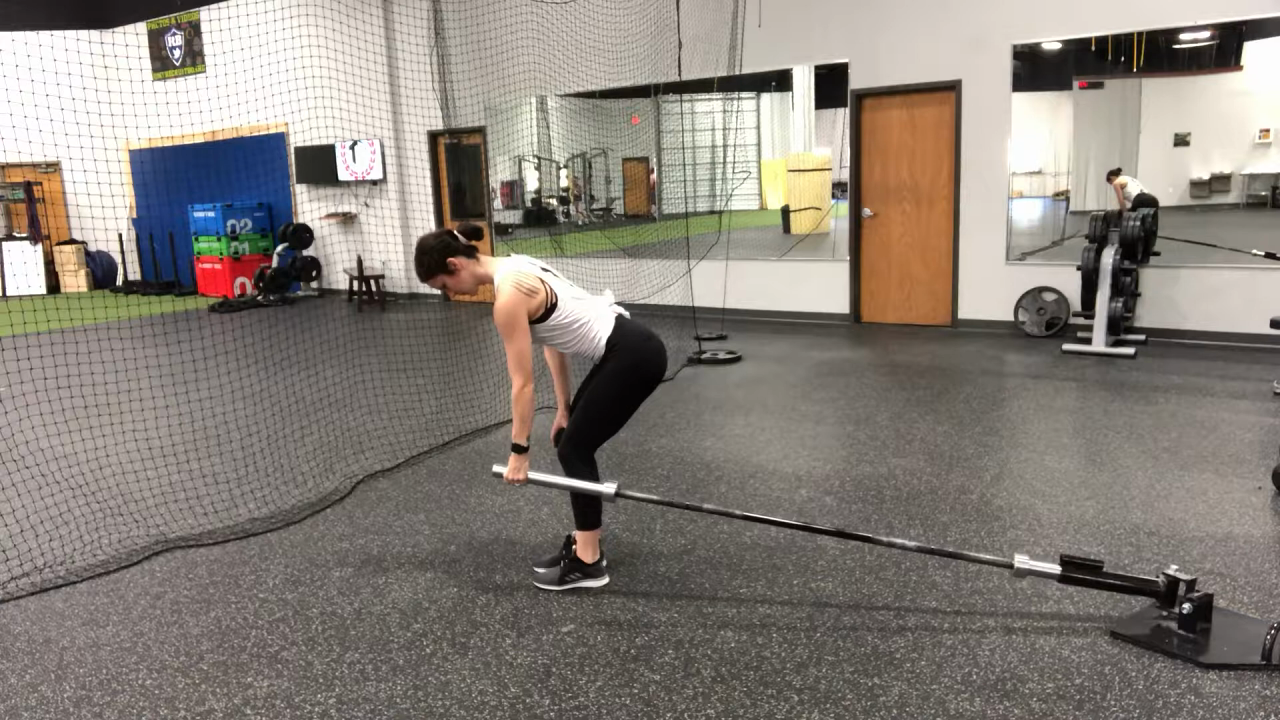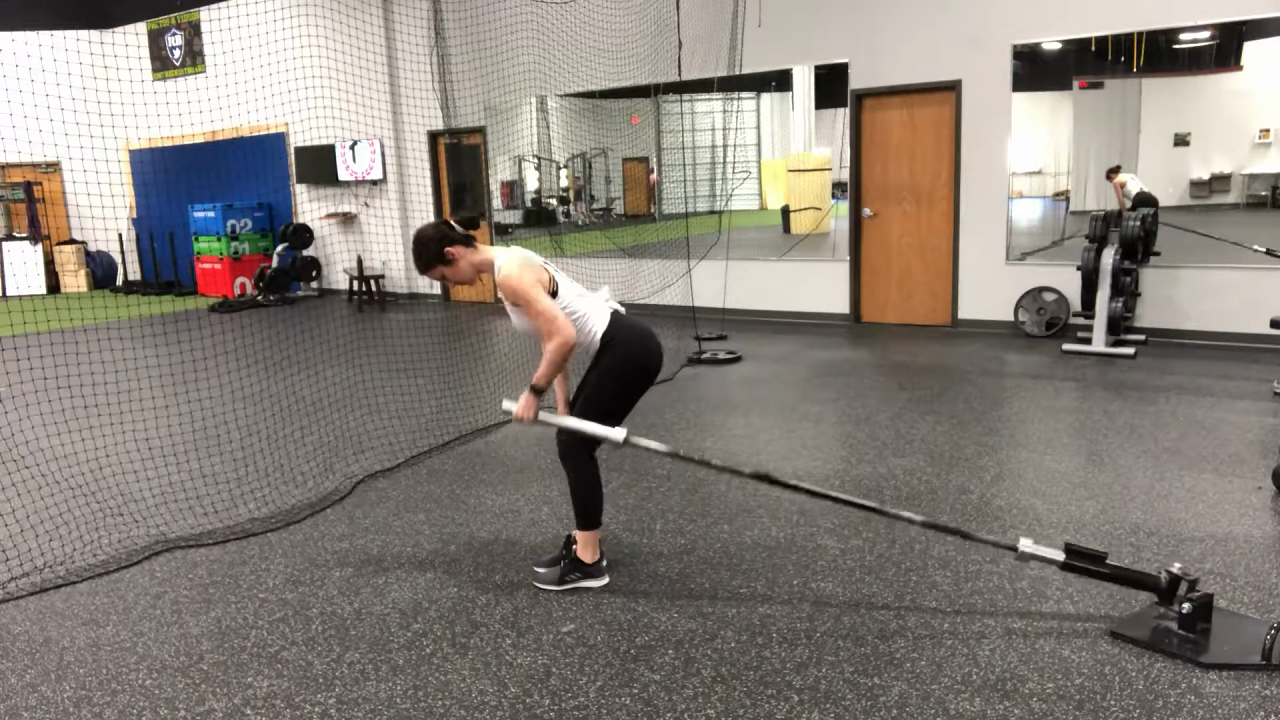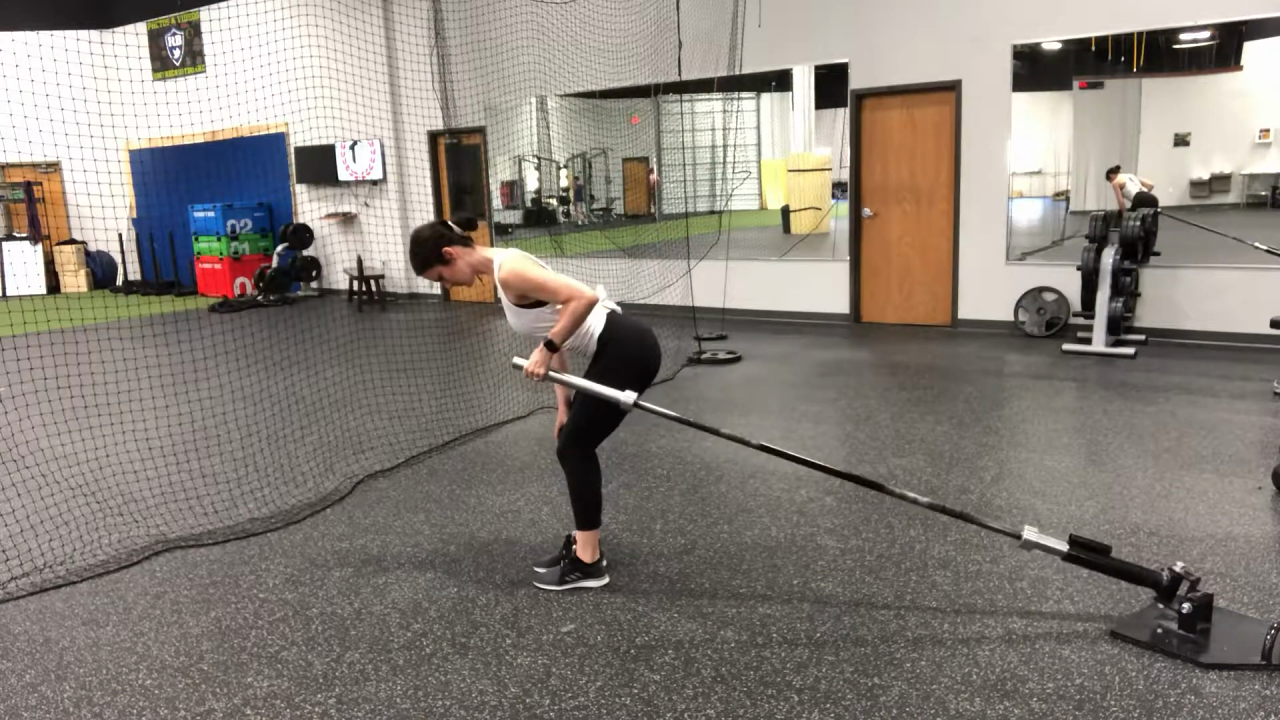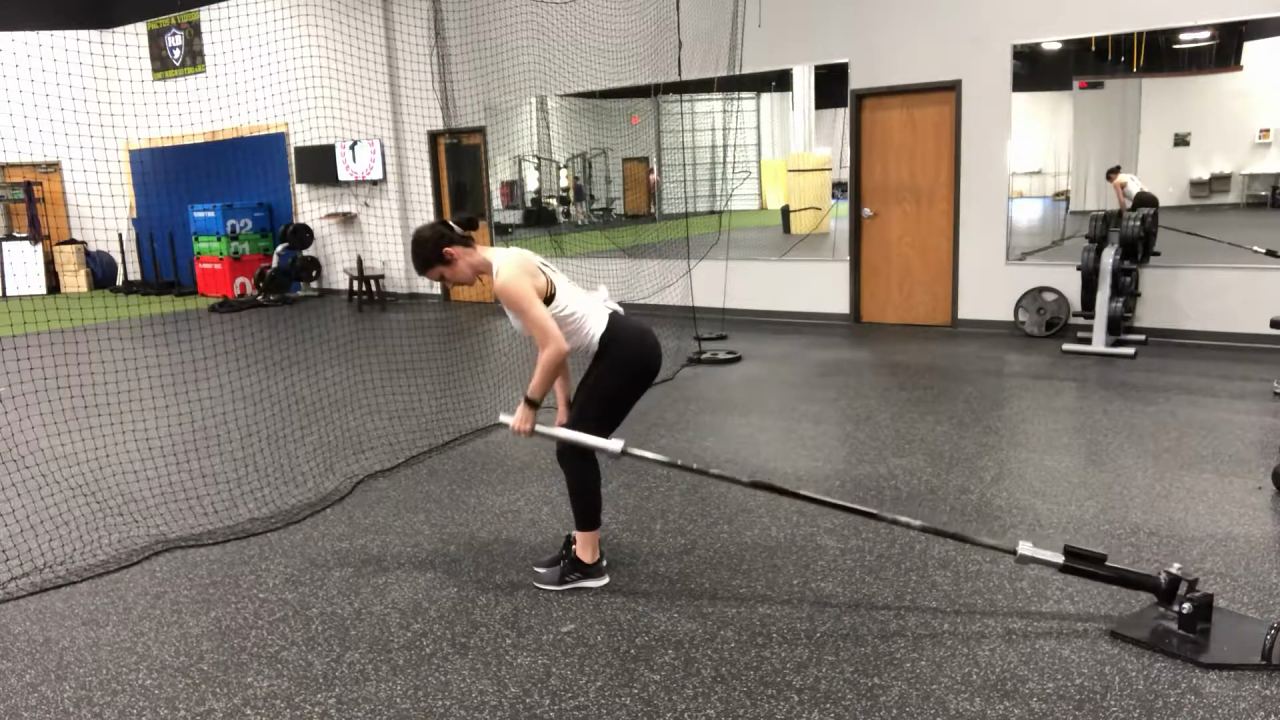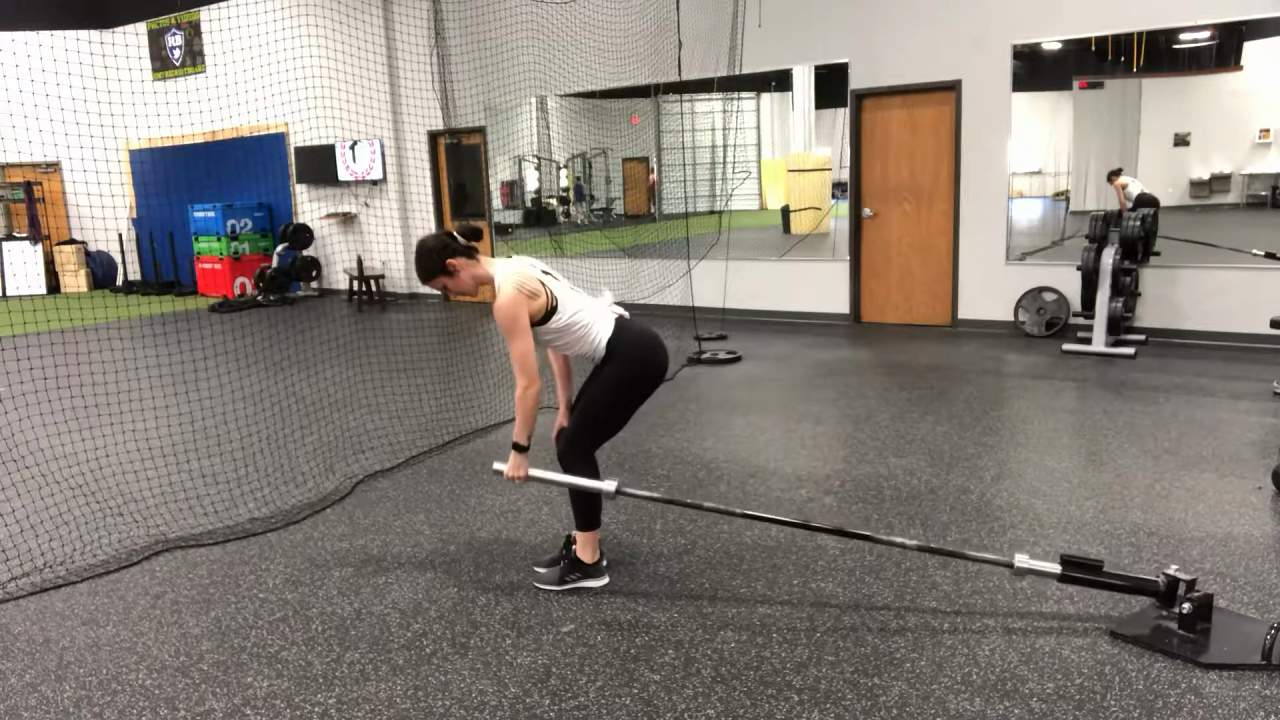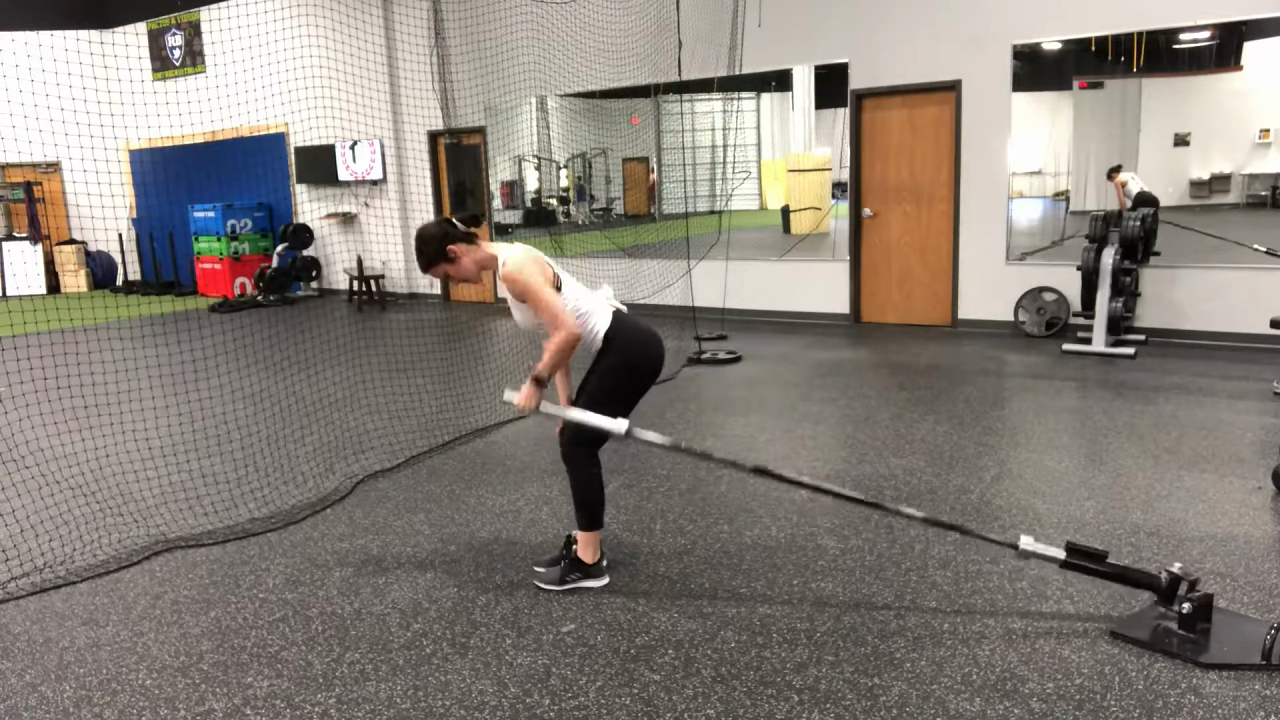
dt=0.4s
person 1, frame 1
left shoulder: (509, 296)
right shoulder: (514, 268)
left elbow: (523, 383)
left wrist: (519, 451)
right wrist: (564, 409)
left hip: (634, 356)
right hip: (623, 349)
left knee: (574, 449)
right knee: (570, 441)
left ankle: (588, 562)
right ankle: (582, 543)
person 1, frame 2
left shoulder: (510, 274)
right shoulder: (511, 262)
left elbow: (564, 338)
right elbow: (555, 334)
left wrist: (533, 393)
right wrist: (563, 404)
left hip: (629, 351)
right hip: (619, 346)
left knee: (576, 448)
right knee: (572, 442)
left ankle: (588, 563)
right ankle: (583, 542)
person 1, frame 3
left shoulder: (510, 270)
right shoulder: (504, 269)
left elbow: (585, 297)
right elbow: (555, 325)
left wrist: (546, 350)
right wrist: (564, 404)
left hip: (627, 351)
right hip: (617, 348)
left knee: (574, 448)
right knee: (574, 444)
left ankle: (588, 562)
right ankle: (582, 544)
person 1, frame 4
left shoulder: (507, 278)
right shoulder: (510, 264)
left elbow: (555, 349)
right elbow: (555, 342)
left wrist: (529, 405)
right wrist: (564, 405)
left hip: (628, 352)
right hip: (620, 346)
left knee: (574, 450)
right knee: (575, 444)
left ankle: (588, 563)
right ankle: (582, 544)
person 1, frame 5
left shoulder: (508, 297)
right shoulder: (516, 269)
left elbow: (529, 384)
left wrist: (519, 451)
right wrist: (565, 409)
left hip: (635, 357)
right hip: (624, 349)
left knee: (575, 449)
right knee: (572, 443)
left ankle: (588, 562)
right ankle: (583, 544)
person 1, frame 6
left shoulder: (514, 268)
right shoulder: (513, 260)
left elbow: (568, 332)
right elbow: (558, 332)
left wrist: (535, 383)
right wrist: (566, 402)
left hip: (631, 350)
right hip: (619, 346)
left knee: (579, 447)
right knee: (574, 441)
left ankle: (588, 563)
right ankle: (584, 543)
